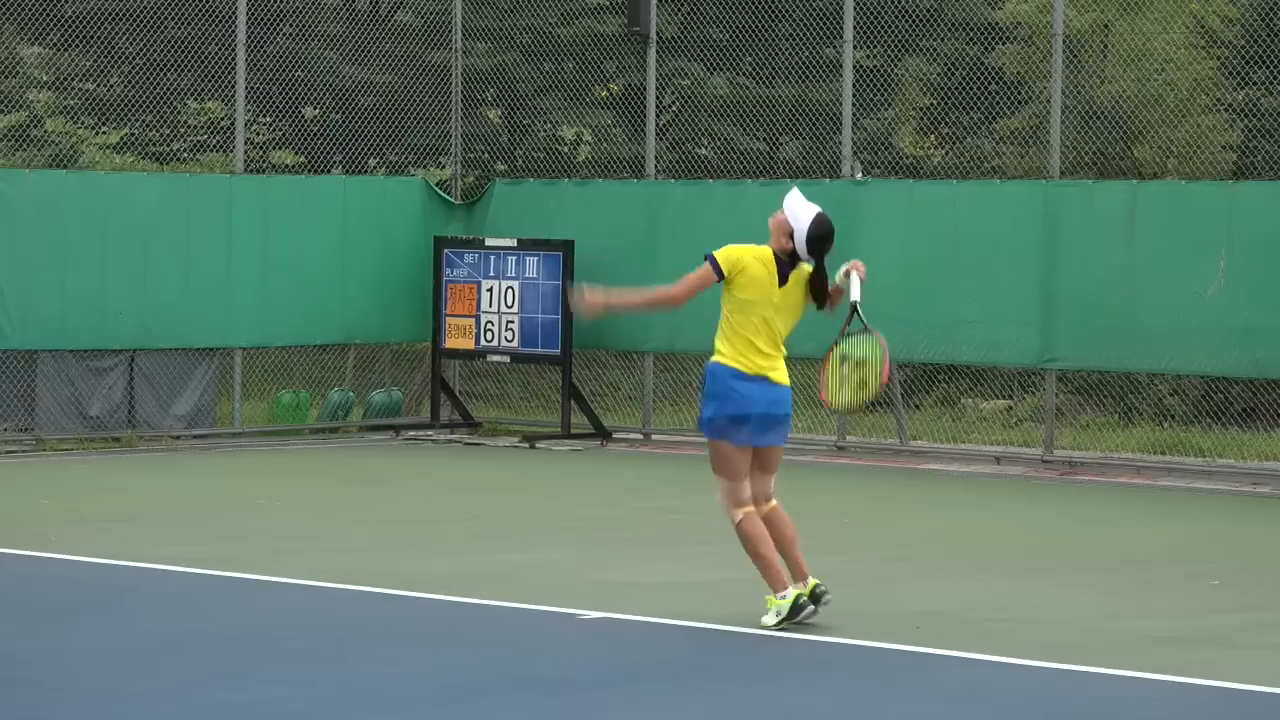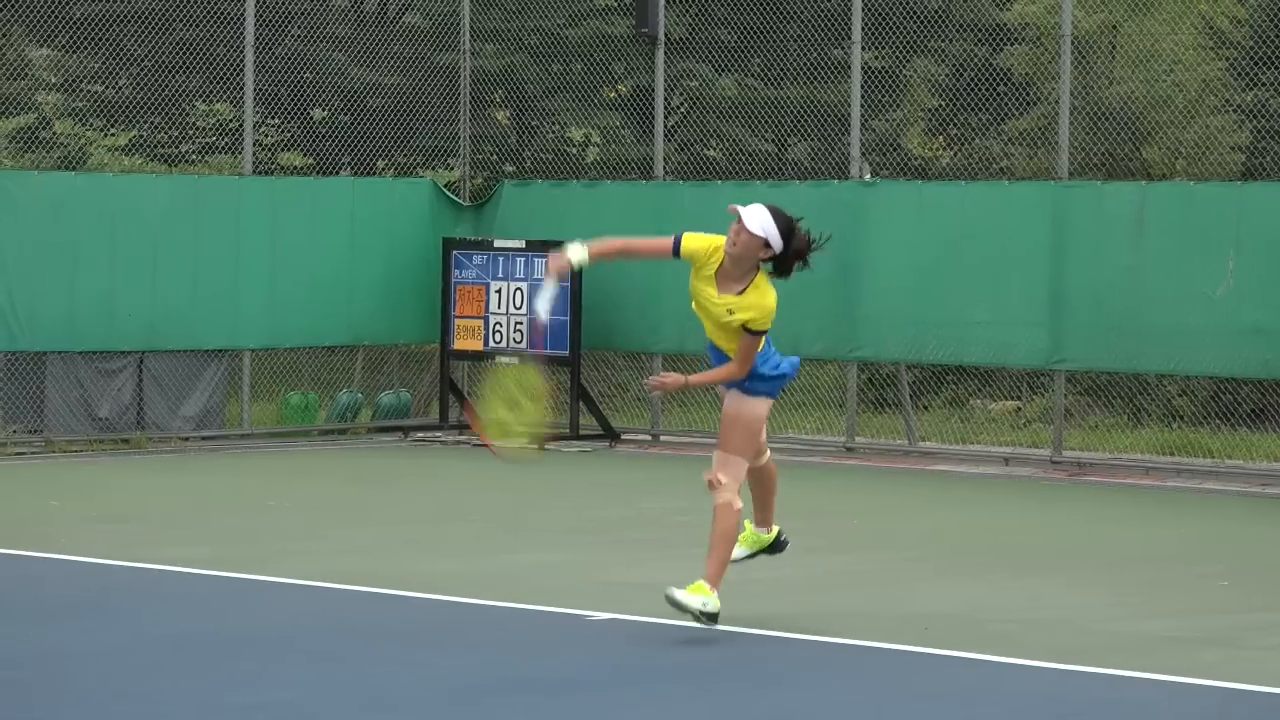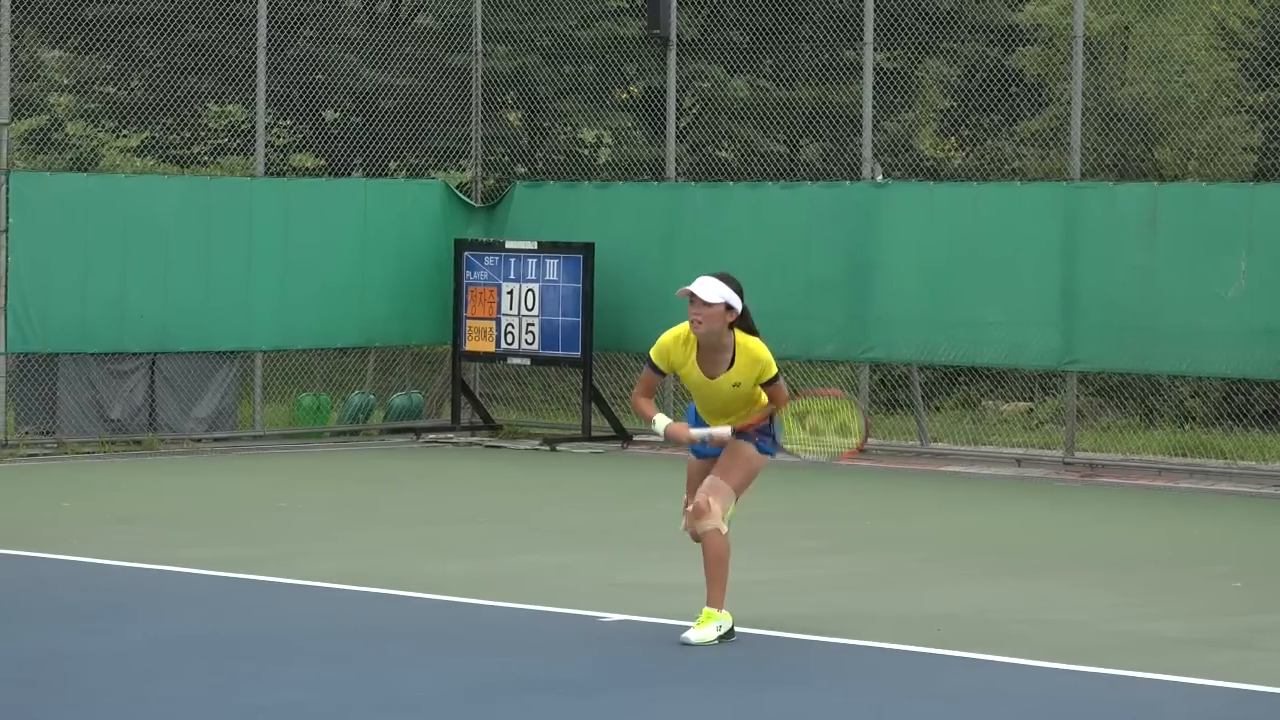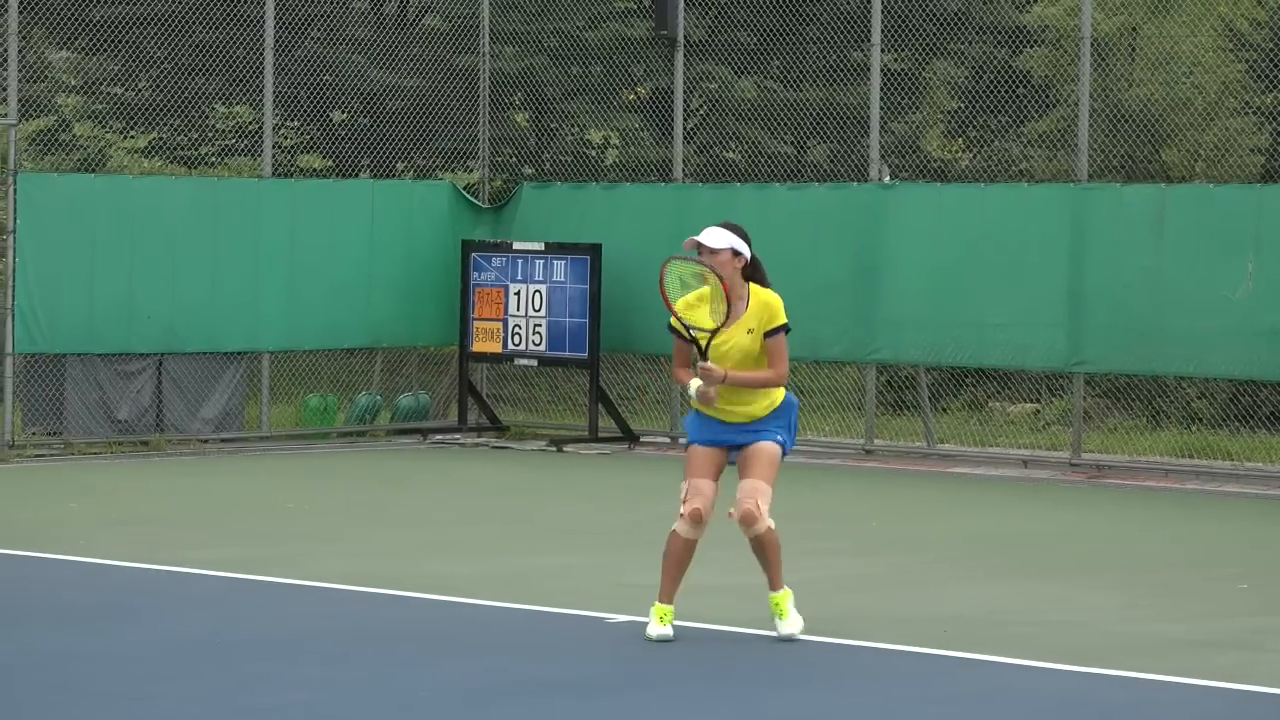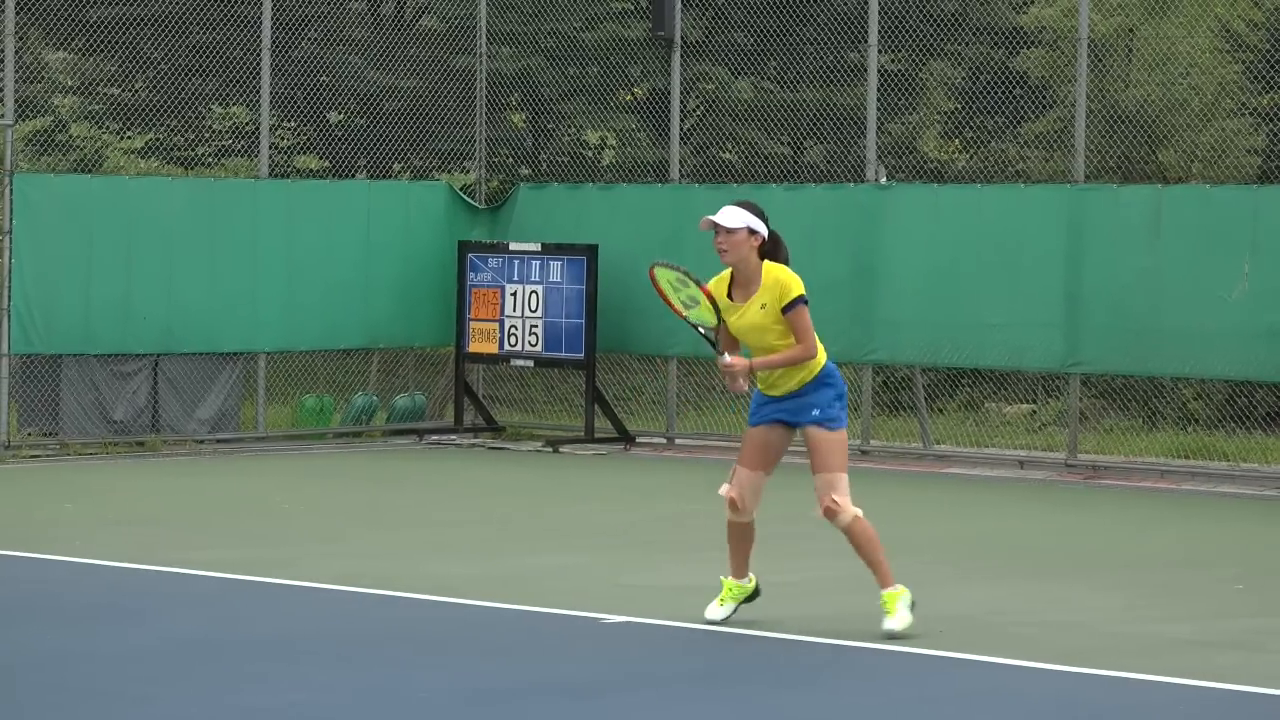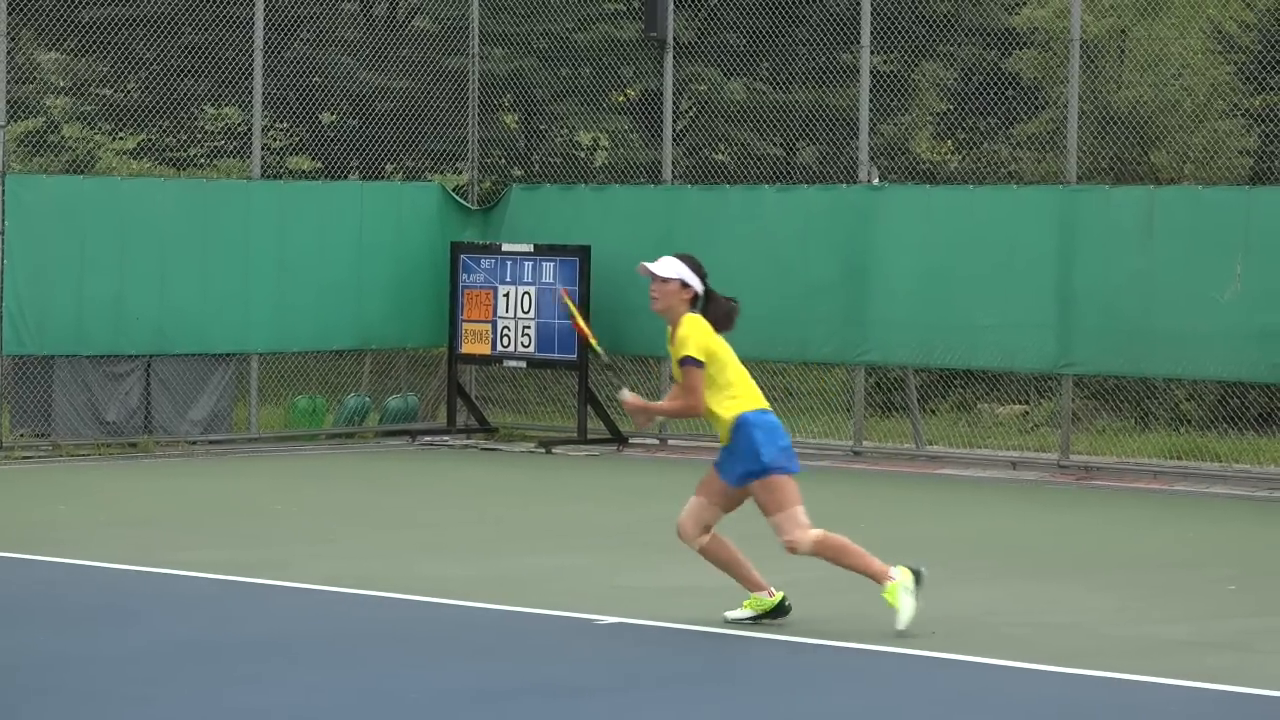
dt=0.3s
person 1, frame 1
left shoulder: (740, 259)
right shoulder: (808, 277)
left elbow: (673, 296)
right elbow: (831, 299)
left wrist: (607, 301)
right wrist: (847, 275)
left hip: (734, 387)
right hip: (776, 394)
left knee: (738, 505)
right knee: (763, 499)
left ankle: (785, 594)
right ankle: (806, 586)
person 1, frame 2
left shoulder: (761, 300)
right shoulder: (705, 249)
left elbow: (741, 369)
right elbow: (633, 246)
left wrist: (684, 382)
right wrist: (576, 253)
left hip: (753, 372)
right hip: (721, 359)
left knee: (723, 481)
right knee: (751, 449)
left ankle: (706, 595)
right ankle: (765, 532)
person 1, frame 3
left shoulder: (756, 354)
right shoulder: (672, 342)
left elbow: (781, 406)
right elbow: (641, 396)
left wrist: (733, 432)
right wrist: (667, 426)
left hip: (750, 431)
right hip: (705, 426)
left knee: (707, 508)
right knee: (696, 526)
left ankle: (718, 616)
person 1, frame 4
left shoulder: (768, 303)
right shoulder: (689, 308)
left elbow: (779, 372)
right elbow: (680, 369)
left wrist: (726, 377)
right wrist: (698, 388)
left hip: (766, 419)
right hip: (711, 420)
left knee: (751, 512)
right knee: (692, 513)
left ankle: (781, 595)
right ankle: (662, 611)
person 1, frame 5
left shoulder: (782, 279)
right shoulder: (718, 288)
left elbow: (807, 349)
right elbow: (728, 348)
left wrist: (750, 365)
right wrist: (732, 369)
left hip: (814, 390)
right hip: (770, 398)
left knee: (835, 506)
right knee: (737, 498)
left ankle: (894, 593)
right ankle: (739, 583)
person 1, frame 6
left shoulder: (690, 332)
right shoulder: (682, 330)
left elbow: (695, 405)
right elbow: (686, 394)
left wrist: (646, 408)
right wrist: (652, 408)
left hip: (754, 437)
right hip: (739, 441)
left knee: (797, 537)
right knee: (690, 527)
left ankle: (896, 579)
right ankle: (765, 597)
